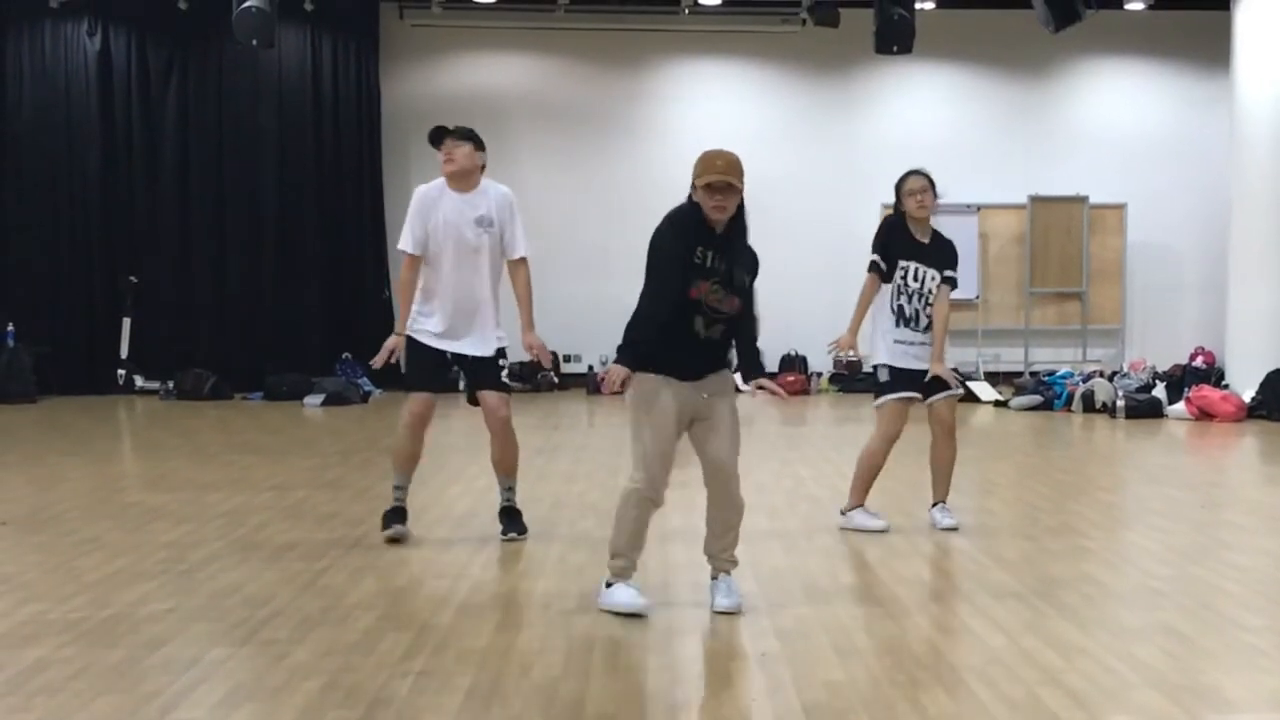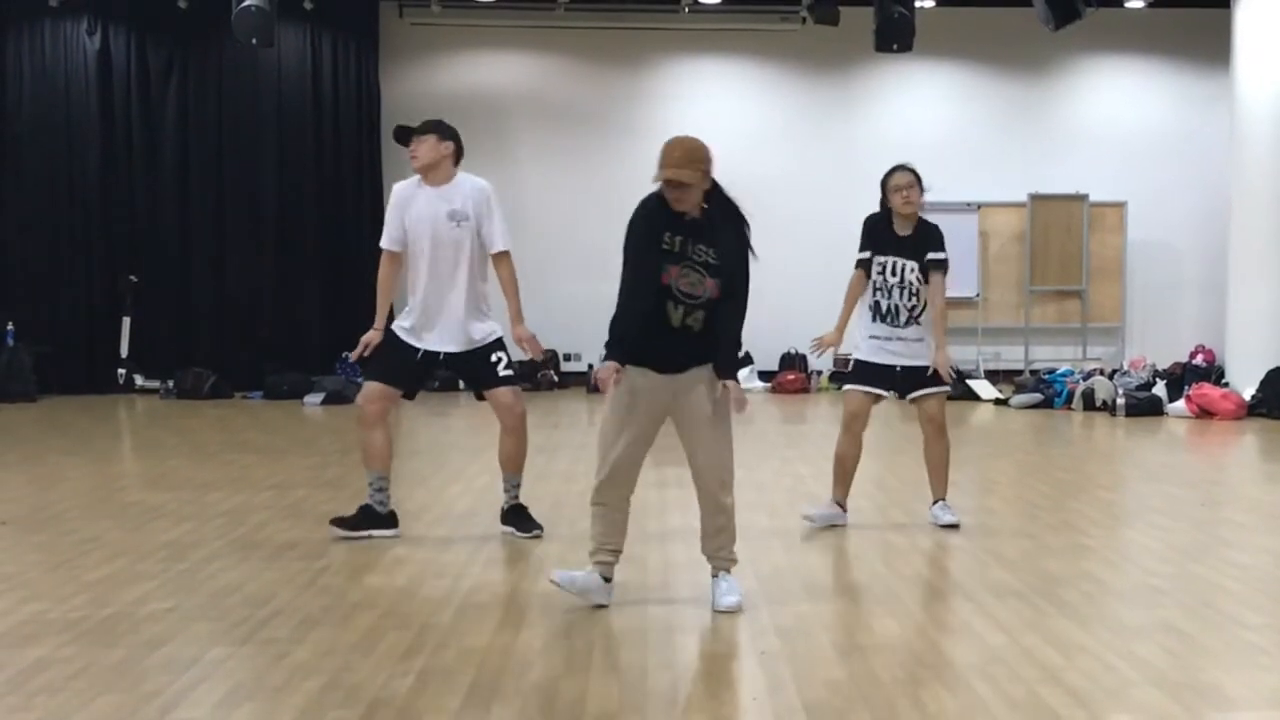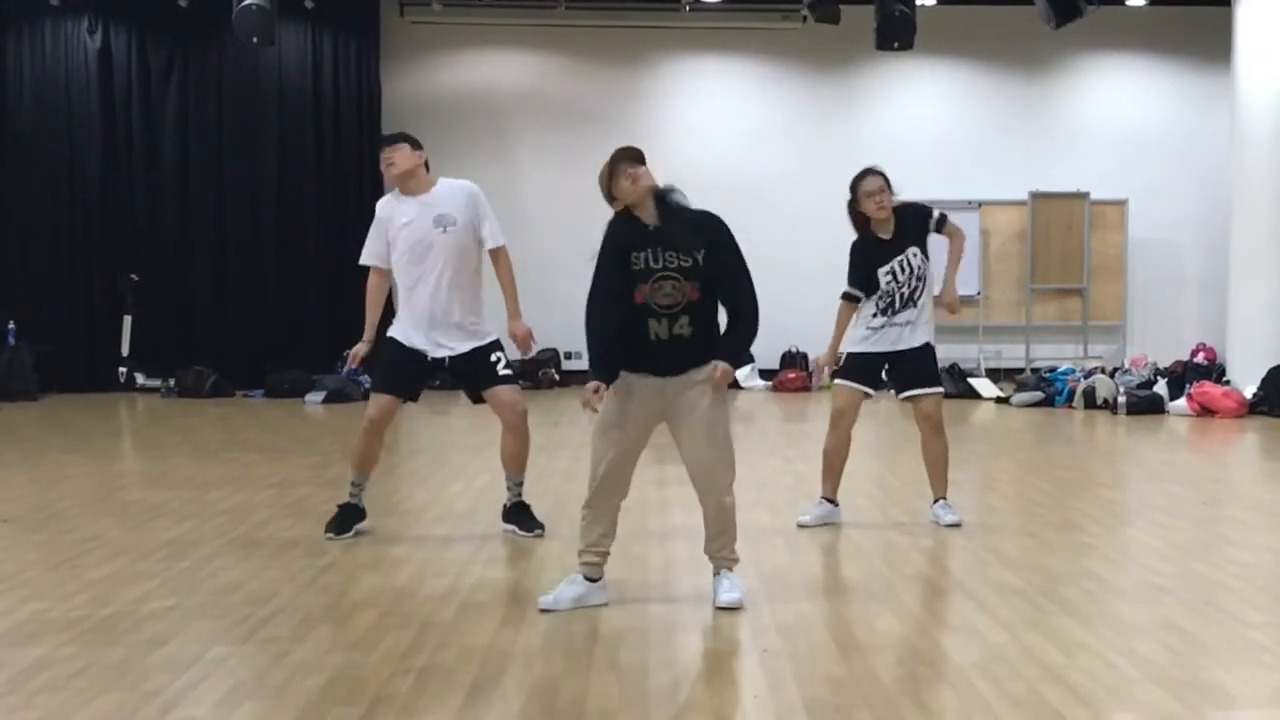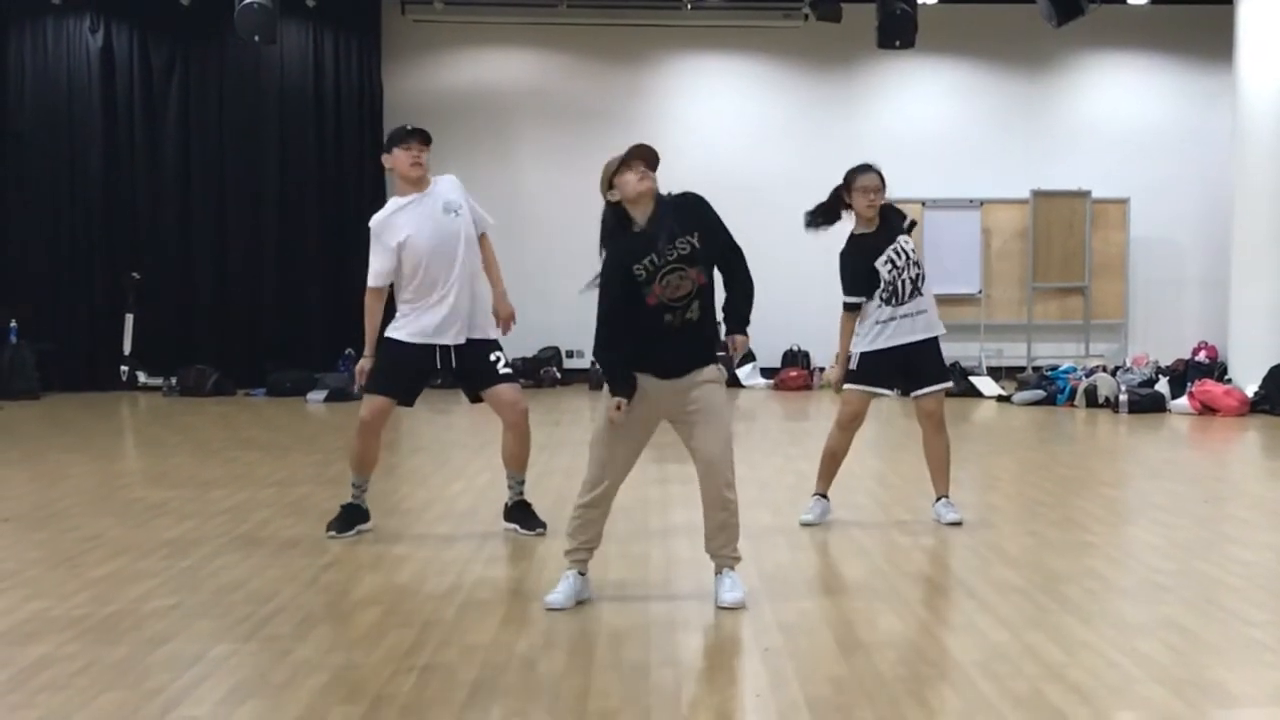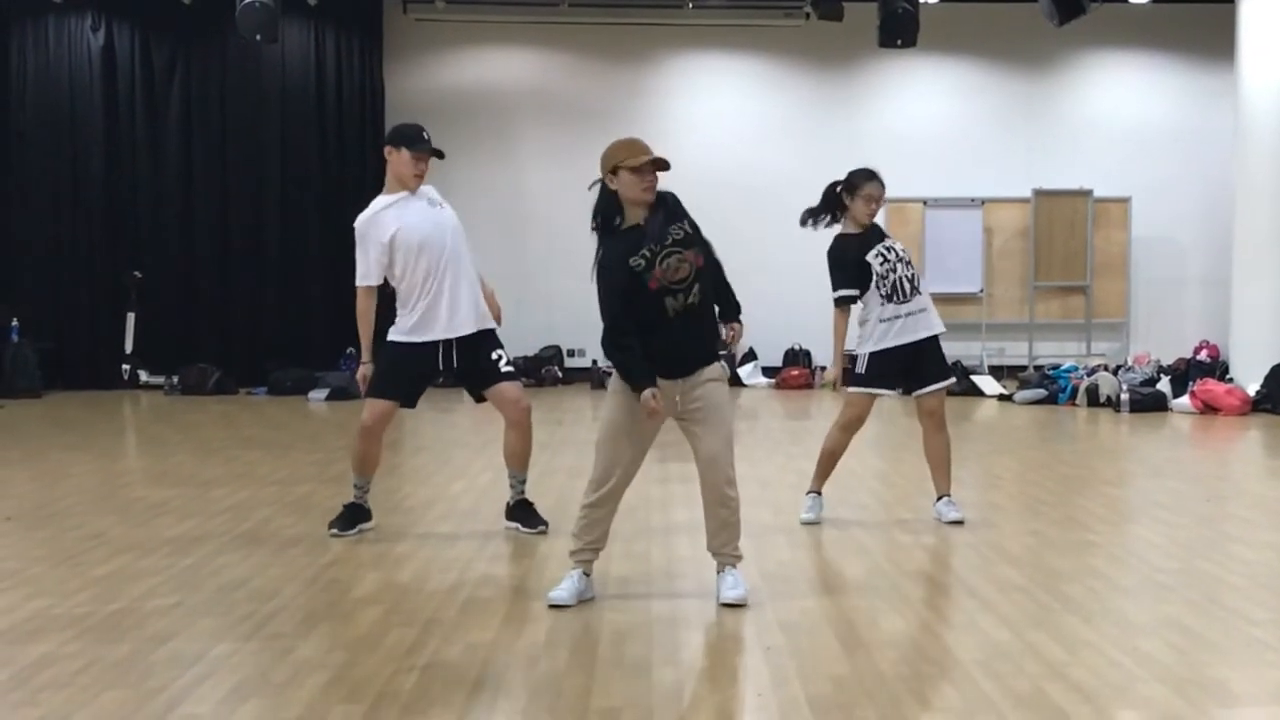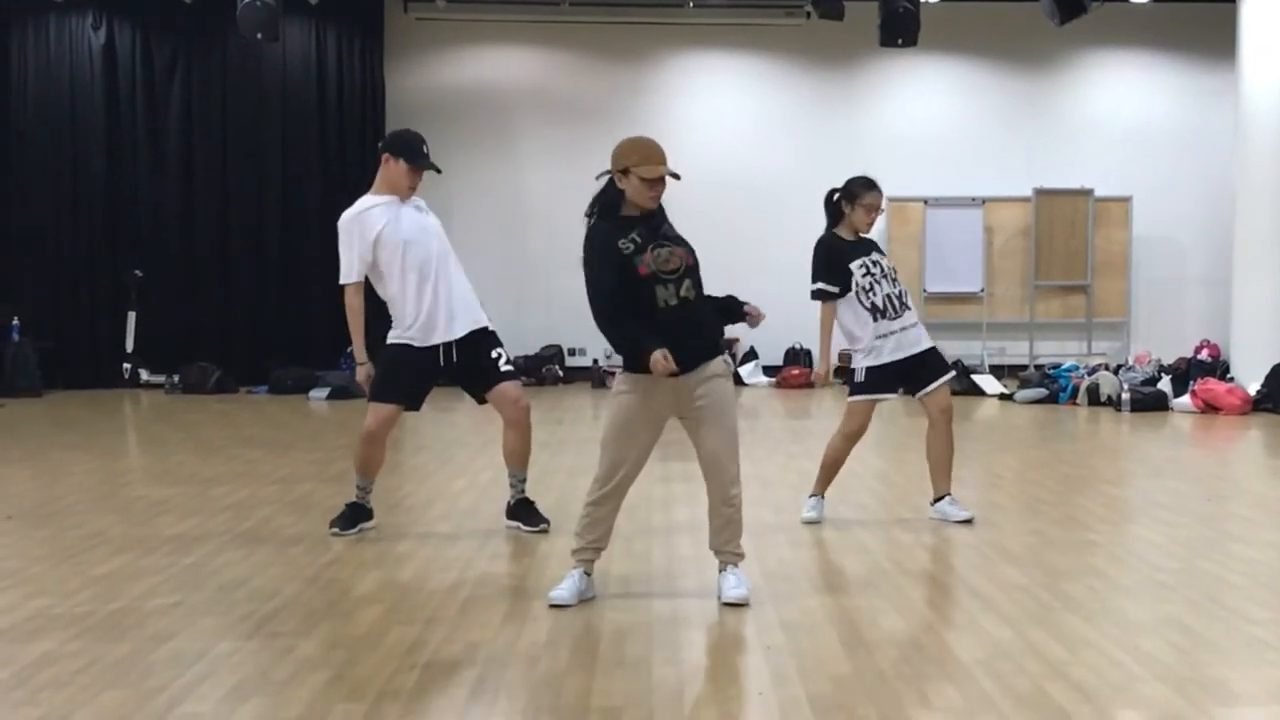
dt=0.2s
person 1, frame 1
left shoulder: (743, 252)
right shoulder: (677, 227)
left elbow: (743, 317)
right elbow: (655, 297)
left wrist: (754, 371)
right wrist: (627, 360)
left hip: (713, 379)
right hip: (658, 375)
left knee: (726, 479)
right knee: (648, 480)
left ankle: (722, 573)
right ankle: (616, 579)
person 1, frame 2
left shoulder: (729, 235)
right shoulder: (649, 216)
left elbow: (731, 312)
right elbow: (633, 291)
left wrist: (727, 372)
right wrist: (616, 355)
left hip: (697, 376)
right hip: (640, 370)
left knee: (715, 477)
right knee: (613, 471)
left ankle: (722, 571)
right ankle: (600, 572)
person 1, frame 3
left shoulder: (707, 229)
right shoulder: (619, 238)
left elbow: (743, 303)
right elbow: (602, 309)
left wrist: (729, 357)
right wrist: (601, 372)
left hip: (697, 377)
right hip: (633, 379)
left knee: (715, 479)
right knee: (605, 478)
left ankle: (724, 569)
right ankle: (590, 577)
person 1, frame 4
left shoulder: (694, 211)
right shoulder: (620, 251)
left elbow: (735, 269)
right elbow: (611, 326)
left wrist: (738, 326)
right wrist: (617, 386)
left hip: (699, 375)
right hip: (639, 379)
left knee: (718, 475)
right knee: (600, 478)
left ankle: (725, 568)
right ankle: (576, 572)
person 1, frame 5
left shoulder: (672, 210)
right shoulder: (615, 250)
left elbow: (708, 263)
right elbow: (617, 329)
left wrist: (730, 313)
right wrist: (641, 384)
left hip: (703, 372)
right hip: (643, 376)
left knee: (719, 473)
right knee: (607, 477)
left ankle: (727, 567)
right ankle: (580, 571)
person 1, frame 6
left shoulder: (662, 225)
right shoulder: (604, 238)
right elbow: (608, 313)
left wrist: (737, 309)
right wrist: (646, 351)
left hip: (707, 368)
right hip: (644, 375)
left knee: (723, 472)
right knee: (611, 475)
left ankle: (729, 565)
right ankle: (582, 570)
person 2, frame 1
left shoulder: (501, 199)
right shoulder: (426, 197)
left elbow: (518, 265)
right elbow: (409, 265)
left wrist: (528, 329)
right wrist: (399, 330)
left hip: (484, 333)
right hip: (430, 329)
left knee: (499, 415)
right knee: (416, 413)
left ankle: (508, 507)
right ankle: (396, 507)
person 2, frame 2
left shoulder: (478, 192)
right shoulder: (403, 194)
left elbow: (500, 257)
right elbow: (391, 261)
left wrist: (518, 322)
right wrist: (378, 325)
left hip: (474, 329)
right hip: (414, 328)
left knee: (513, 409)
right knee: (369, 405)
left ankle: (512, 505)
right ankle: (379, 508)
person 2, frame 3
left shoulder: (465, 193)
right shoulder: (387, 209)
left elbow: (497, 253)
right elbow: (379, 274)
left wrist: (515, 317)
right wrist: (367, 337)
left hip: (471, 334)
right hip: (409, 335)
left knee: (514, 409)
right knee: (376, 416)
left ankle: (514, 505)
right ankle: (353, 505)
person 2, frame 4
left shoulder: (452, 187)
right shoulder: (385, 221)
left elbow: (480, 238)
right elbow: (376, 289)
left wrist: (500, 295)
right wrist: (369, 352)
left hip: (473, 330)
right hip: (410, 335)
left knee: (515, 408)
right knee: (369, 416)
left ankle: (516, 504)
right ankle: (356, 506)
person 2, frame 5
left shoulder: (432, 195)
right shoulder: (372, 220)
right elbow: (366, 290)
left wrist: (485, 293)
right wrist: (366, 357)
left hip: (473, 328)
right hip: (412, 337)
left knee: (518, 407)
right knee: (371, 420)
left ankle: (517, 503)
right ankle: (358, 506)
person 2, frame 6
left shoulder: (418, 206)
right shoulder: (357, 218)
right elbow: (353, 290)
left wrist: (471, 302)
right wrist: (361, 358)
left hip: (469, 328)
right hip: (411, 340)
left knee: (516, 406)
right knee: (375, 426)
left ankle: (518, 502)
right ankle: (360, 506)
person 3, frame 1
left shoulder: (946, 249)
right shoulder: (891, 229)
left elbow: (941, 304)
right elbow: (873, 281)
left wrist: (938, 358)
right wrist: (852, 332)
left hip: (928, 353)
right hip: (893, 351)
left knee: (945, 426)
right knee: (889, 431)
left ankle: (939, 505)
right ankle: (853, 507)
person 3, frame 2
left shoulder: (931, 235)
right shoulder: (874, 226)
left elbow: (937, 292)
right elbow: (860, 277)
left wrist: (940, 348)
right wrist: (838, 330)
left hip: (919, 347)
right hip: (873, 346)
left knee: (935, 422)
right knee: (852, 420)
left ankle: (940, 503)
right ankle: (836, 504)
person 3, frame 3
left shoulder: (913, 216)
right shoulder: (862, 249)
left elbow: (956, 234)
right elbow: (850, 300)
left wrist: (950, 284)
right wrist: (832, 350)
left hip: (915, 340)
right hip: (867, 341)
left knee: (931, 419)
right knee: (840, 414)
left ankle: (940, 502)
right ankle: (828, 502)
person 3, frame 4
left shoulder: (893, 216)
right shoulder: (853, 252)
right elbow: (851, 310)
left wrist: (925, 292)
right wrist: (841, 361)
left hip: (921, 333)
right hip: (875, 340)
left knee: (933, 416)
right knee: (848, 417)
left ankle: (942, 500)
right ankle: (820, 497)
person 3, frame 5
left shoulder: (876, 230)
right shoulder: (841, 250)
right elbow: (843, 306)
right wrist: (837, 361)
left hip: (922, 333)
right hip: (879, 342)
left knee: (934, 415)
right knee: (851, 418)
left ankle: (944, 499)
right ankle: (814, 494)
person 3, frame 6
left shoulder: (870, 246)
right shoulder: (829, 248)
right elbow: (828, 305)
left wrist: (915, 326)
right wrist: (824, 358)
left hip: (914, 342)
right hip: (874, 351)
left knee: (942, 412)
right knee: (852, 428)
left ankle: (943, 499)
right ankle: (817, 496)
